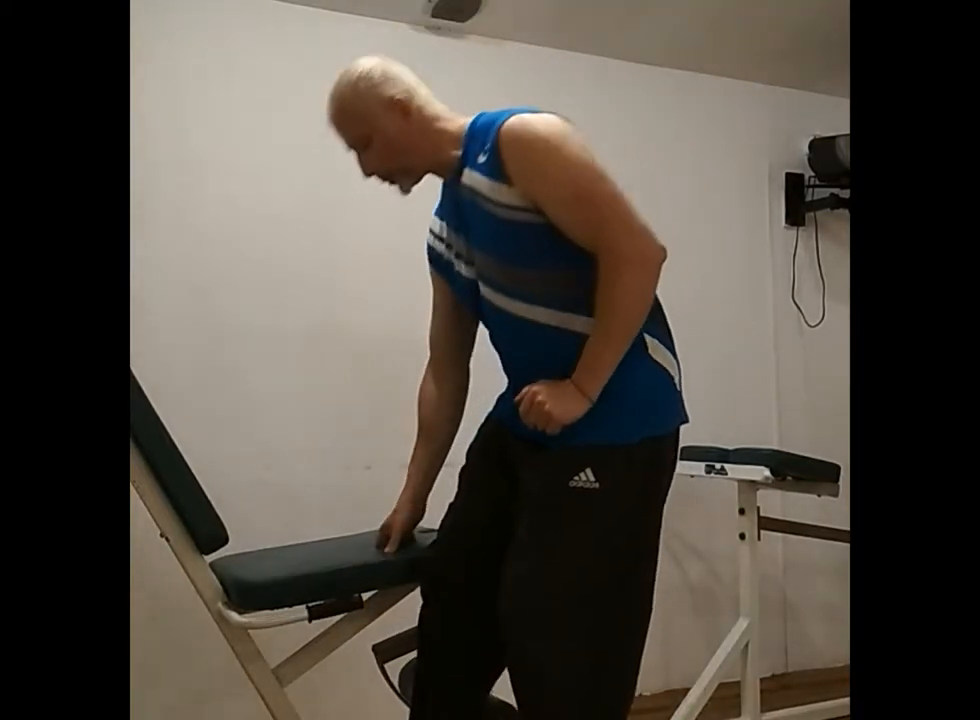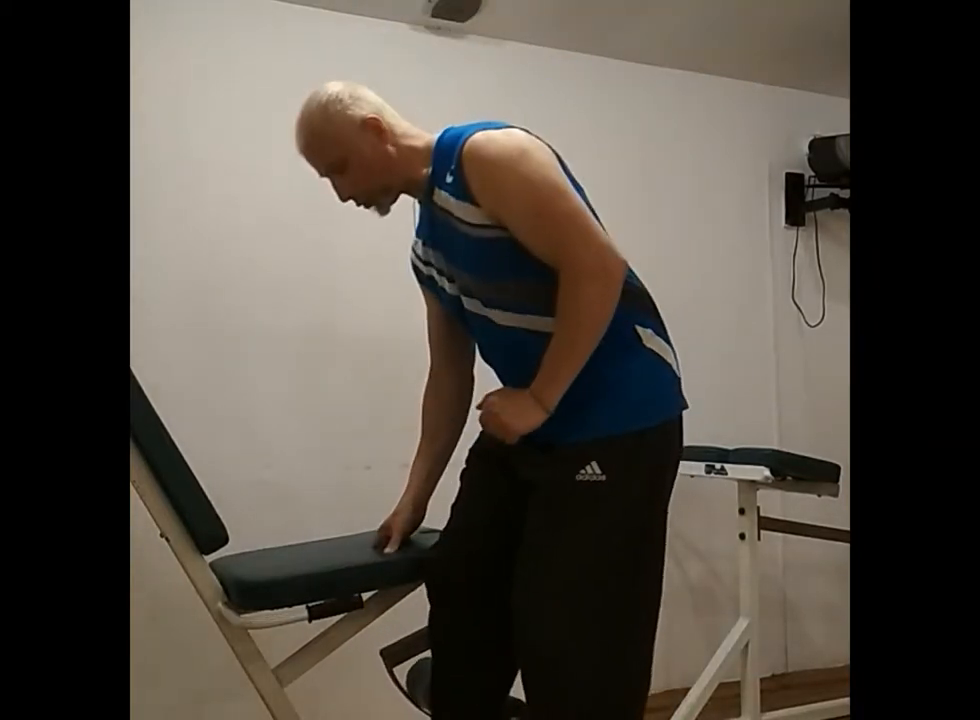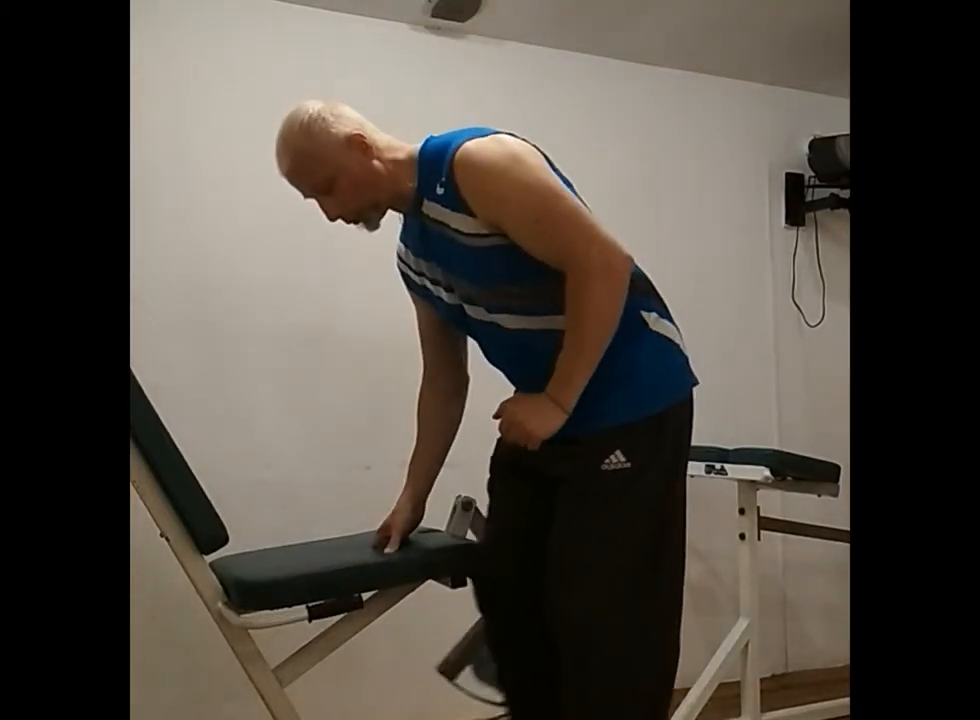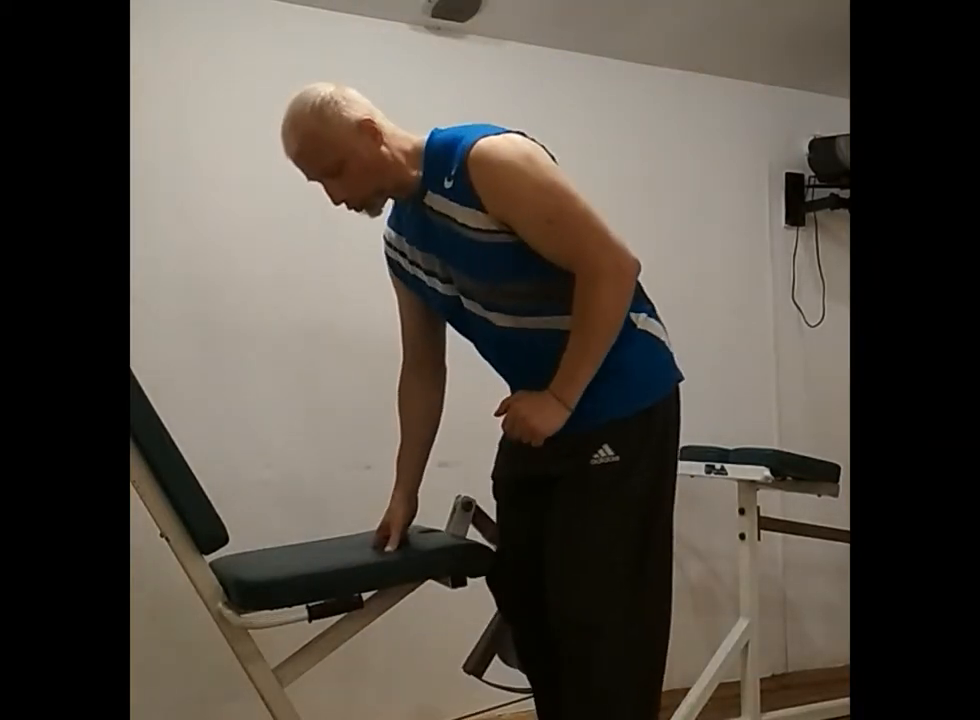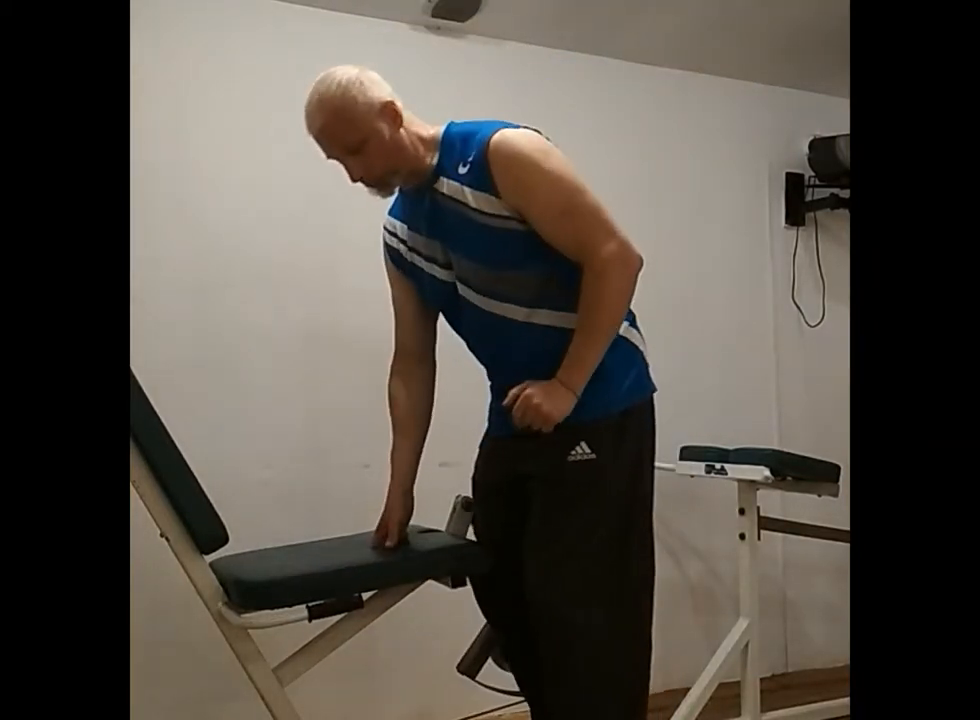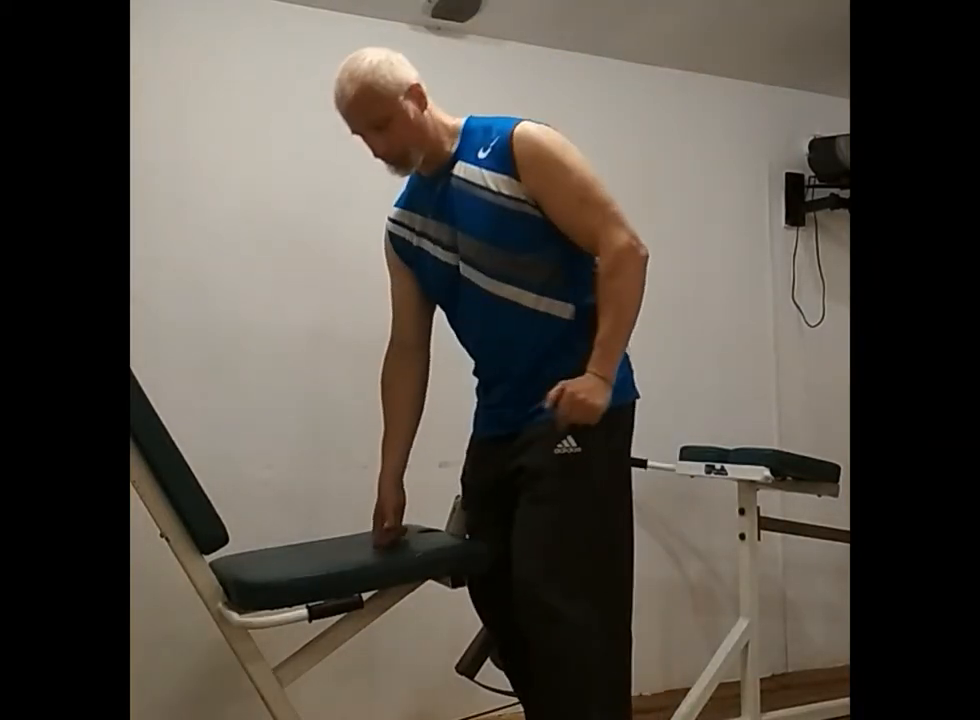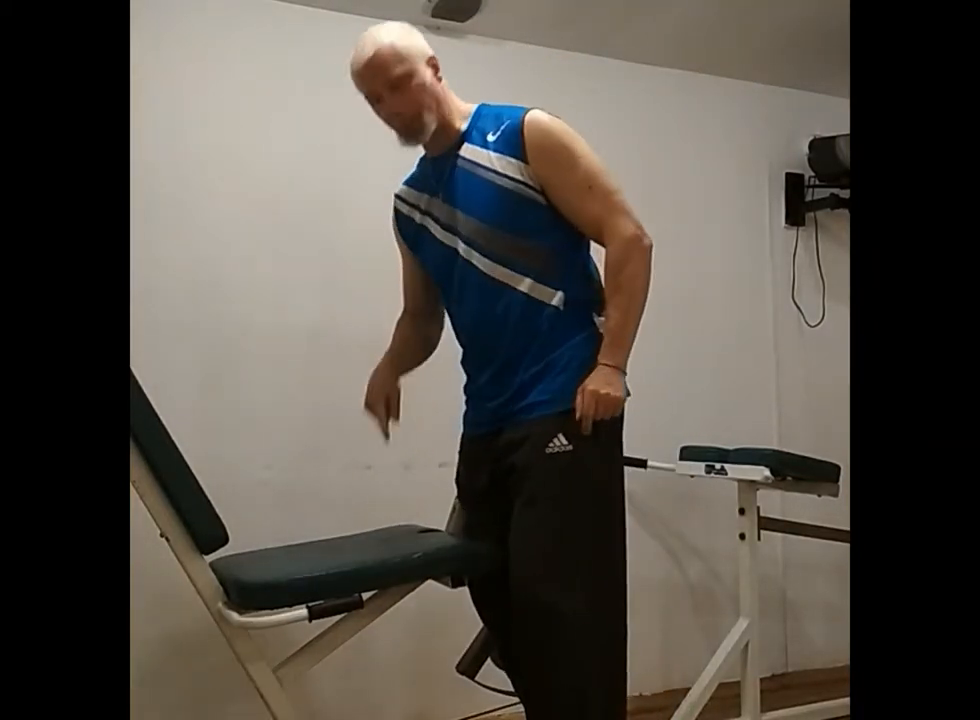
dt=0.3s
person 1, frame 1
left shoulder: (523, 140)
right shoulder: (444, 233)
left elbow: (637, 252)
right elbow: (445, 370)
left wrist: (582, 390)
right wrist: (413, 494)
left hip: (618, 423)
right hip: (524, 421)
left knee: (556, 629)
right knee: (454, 592)
person 1, frame 2
left shoulder: (489, 155)
right shoulder: (426, 246)
left elbow: (597, 266)
right elbow: (449, 377)
left wrist: (540, 399)
right wrist: (414, 496)
left hip: (618, 418)
right hip: (523, 423)
left knee: (569, 625)
right knee: (459, 587)
person 1, frame 3
left shoulder: (478, 162)
right shoulder: (412, 253)
left elbow: (604, 263)
right elbow: (444, 379)
left wrist: (557, 400)
right wrist: (414, 495)
left hip: (631, 404)
right hip: (543, 416)
left knee: (604, 615)
right knee: (509, 590)
person 1, frame 4
left shoulder: (489, 160)
right shoulder: (401, 241)
left elbow: (611, 265)
right elbow: (423, 370)
left wrist: (561, 399)
right wrist: (404, 493)
left hip: (620, 404)
right hip: (536, 415)
left knee: (599, 607)
right knee: (522, 592)
person 1, frame 5
left shoulder: (503, 154)
right shoulder: (398, 233)
left elbow: (615, 256)
right elbow: (412, 361)
left wrist: (566, 386)
right wrist: (400, 486)
left hip: (597, 410)
right hip: (513, 422)
left knee: (577, 605)
right knee: (503, 594)
person 1, frame 6
left shoulder: (520, 147)
right shoulder: (404, 225)
left elbow: (623, 249)
right elbow: (407, 352)
left wrist: (599, 375)
right wrist: (391, 477)
left hip: (576, 411)
right hip: (497, 424)
left knee: (561, 602)
right knee: (496, 594)
person 1, frame 7
left shoulder: (529, 135)
right shoulder: (409, 202)
left elbow: (628, 239)
left wrist: (610, 364)
right wrist: (389, 370)
left hip: (563, 410)
right hip: (485, 421)
left knee: (559, 601)
right knee: (499, 597)
